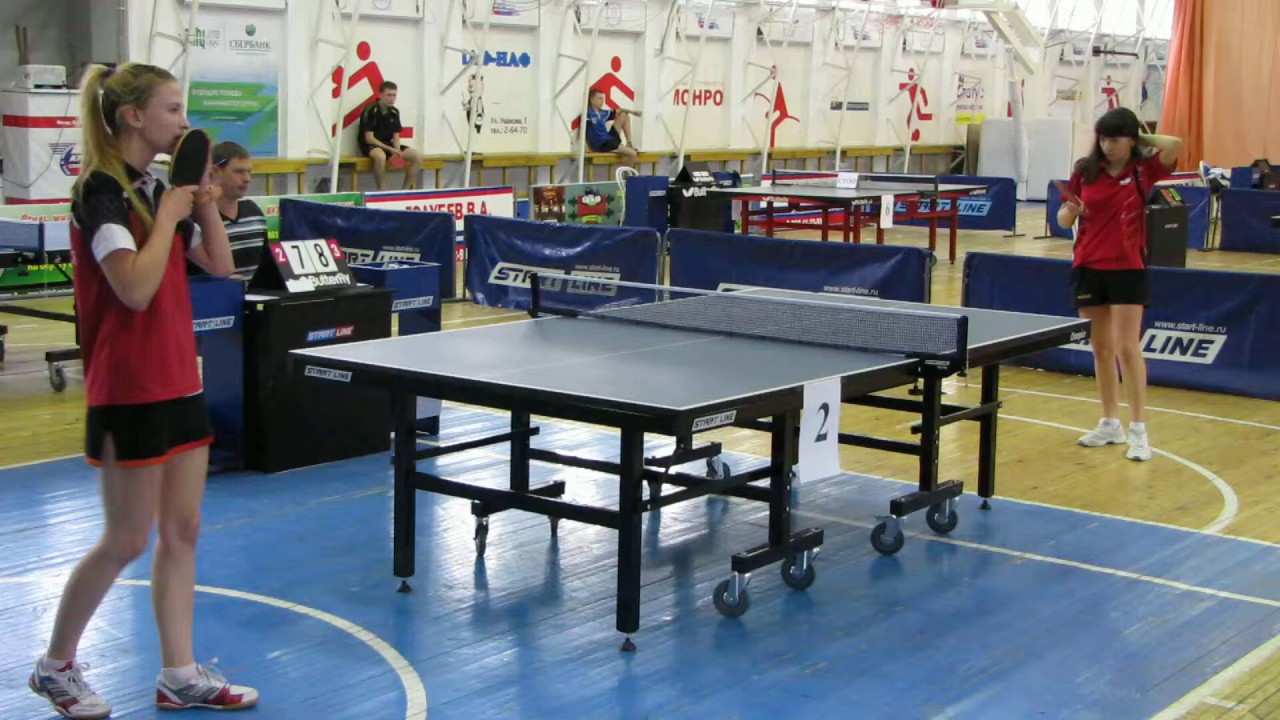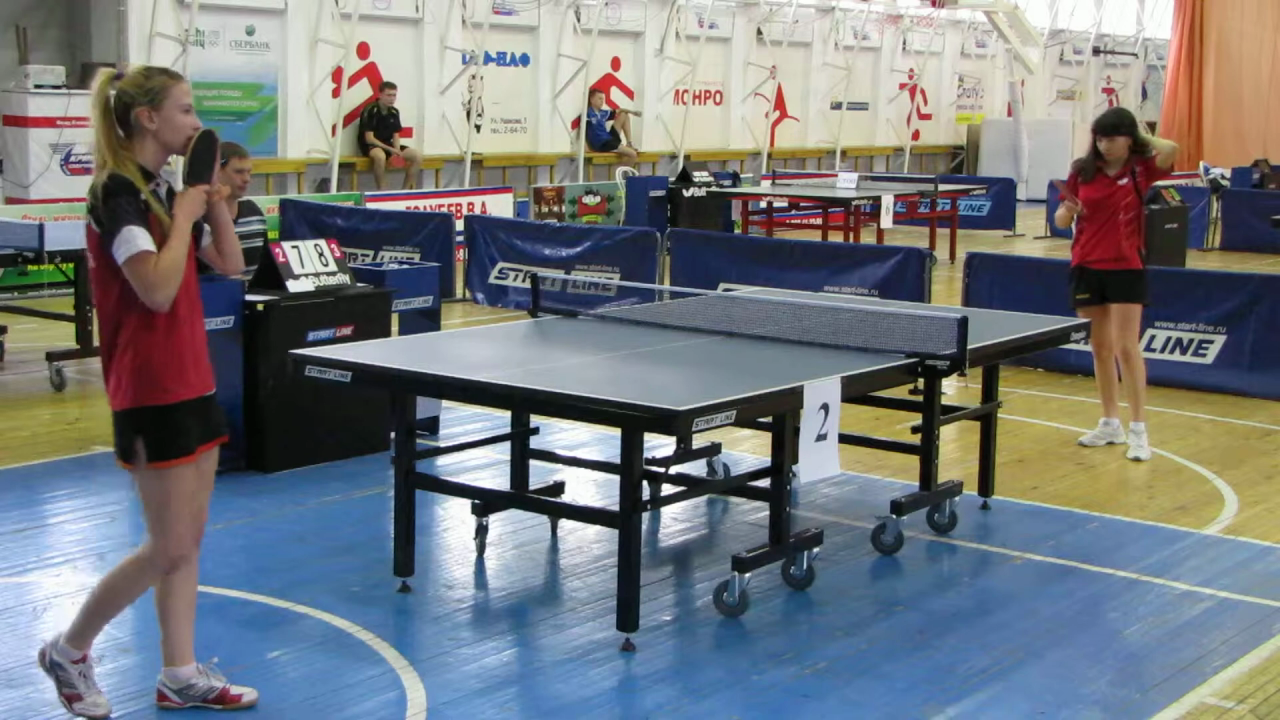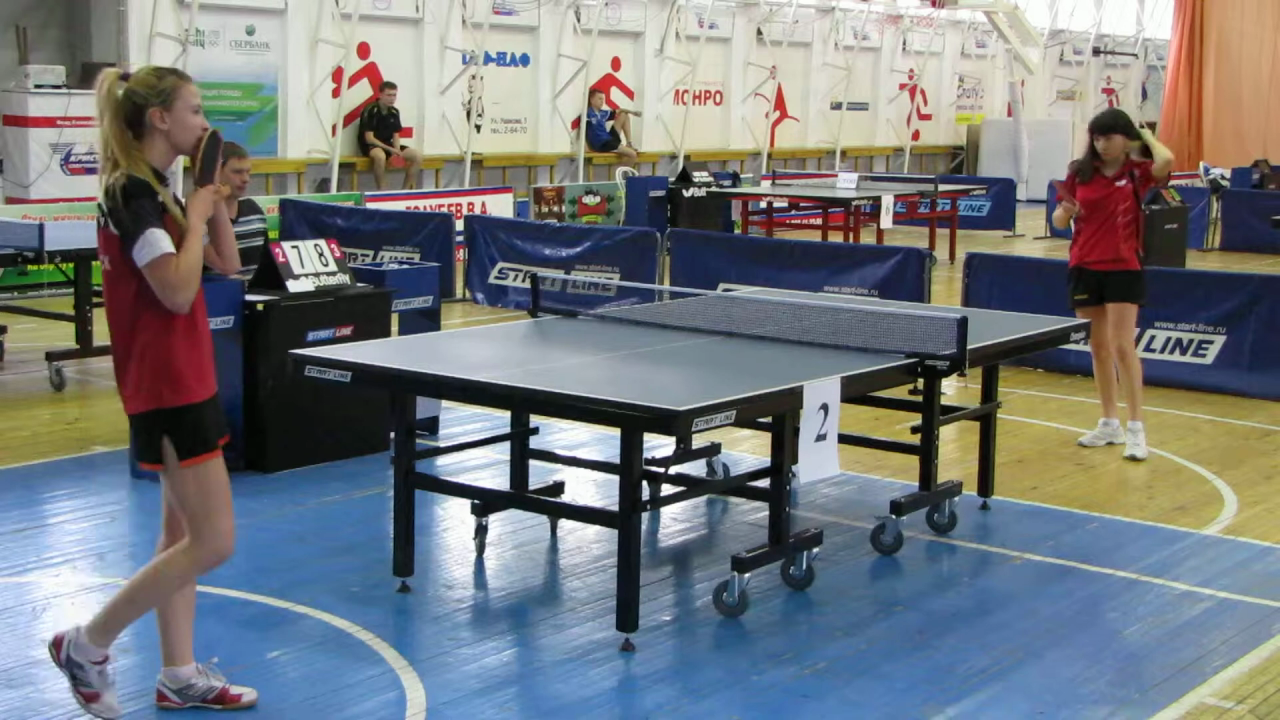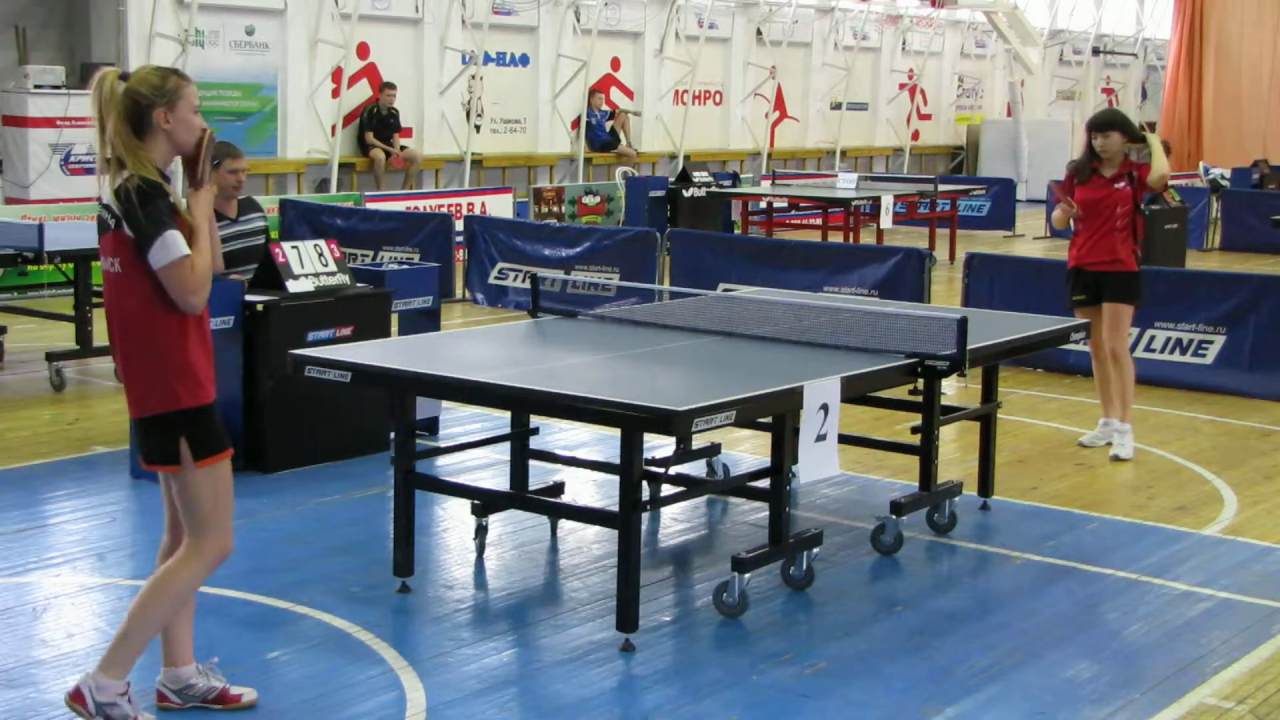
dt=0.2s
person 1, frame 1
left shoulder: (158, 187)
right shoulder: (99, 188)
left elbow: (221, 265)
right elbow: (135, 287)
left wrist: (204, 200)
right wrist: (169, 216)
left hip: (180, 379)
right hip: (130, 389)
left knee: (182, 532)
right knee: (127, 540)
right ankle: (56, 663)
person 1, frame 2
left shoulder: (163, 188)
right shoulder: (116, 190)
left elbow: (231, 264)
right elbow: (157, 290)
left wrist: (214, 199)
right wrist: (184, 216)
left hip: (190, 381)
right hip: (151, 389)
left knee: (185, 540)
right knee: (172, 548)
right ankle: (69, 649)
person 1, frame 3
left shoulder: (155, 188)
right shoulder: (132, 191)
left elbow: (228, 264)
right elbow: (178, 293)
left wrist: (214, 202)
right wrist: (196, 215)
left hip: (186, 382)
right hip: (165, 388)
left knee: (183, 535)
right knee: (212, 543)
right ankle: (85, 645)
person 1, frame 4
left shoulder: (133, 186)
right shoulder: (144, 193)
left elbow: (211, 263)
right elbow: (194, 293)
left wrist: (201, 200)
right wrist: (199, 214)
left hip: (163, 385)
right hip: (175, 388)
left knee: (185, 537)
right knee: (208, 546)
person 2, frame 1
left shoulder: (1143, 171)
right shoulder: (1084, 171)
left elbow: (1175, 144)
right elbow: (1063, 220)
left wrist: (1142, 138)
right wrist: (1070, 210)
left hip: (1127, 269)
right hip: (1088, 268)
left knee: (1127, 348)
right knee: (1100, 348)
left ankle: (1138, 430)
right ankle: (1110, 423)
person 2, frame 2
left shoulder: (1140, 170)
right shoulder: (1082, 170)
left elbow: (1170, 149)
right elbow: (1060, 221)
left wrist: (1143, 138)
right wrist: (1068, 210)
left hip: (1126, 268)
right hip: (1086, 268)
left knee: (1126, 347)
right knee: (1100, 348)
left ankle: (1138, 430)
right ankle: (1110, 423)
person 2, frame 3
left shoulder: (1137, 171)
right shoulder: (1080, 172)
left elbow: (1166, 162)
right elbow: (1058, 222)
left wrist: (1147, 137)
right wrist: (1065, 212)
left hip: (1123, 269)
right hip: (1084, 269)
left knee: (1122, 347)
right knee: (1098, 348)
left ankle: (1135, 429)
right ankle: (1109, 423)
person 2, frame 4
left shoulder: (1137, 172)
right shoulder: (1078, 172)
left elbow: (1161, 177)
right elbow: (1058, 222)
left wrist: (1154, 142)
right wrist: (1064, 212)
left hip: (1121, 269)
right hip: (1083, 268)
left knee: (1116, 347)
right knee: (1096, 349)
left ankle: (1124, 429)
right ankle: (1108, 422)
